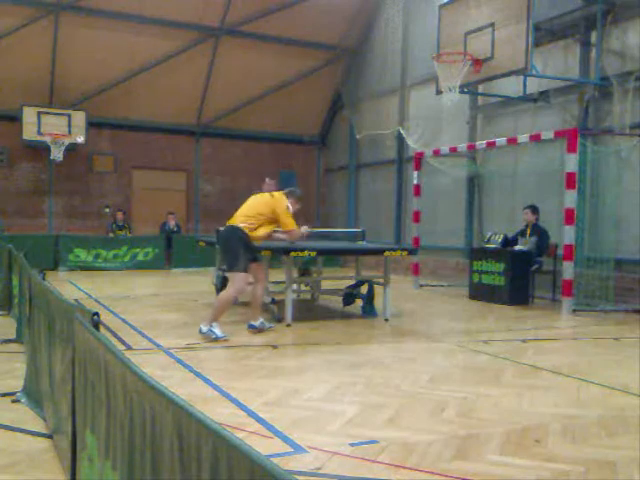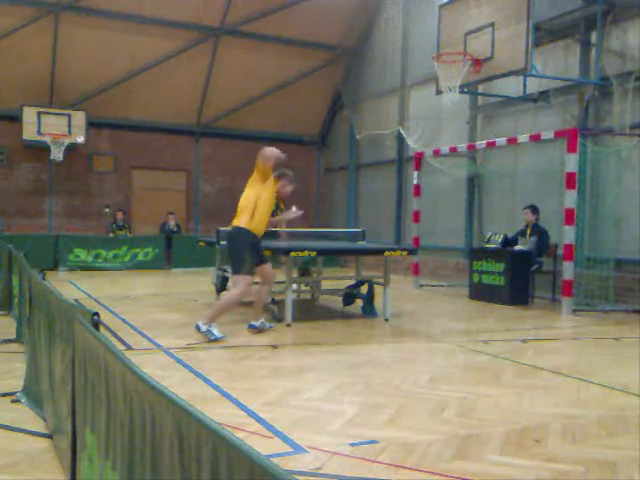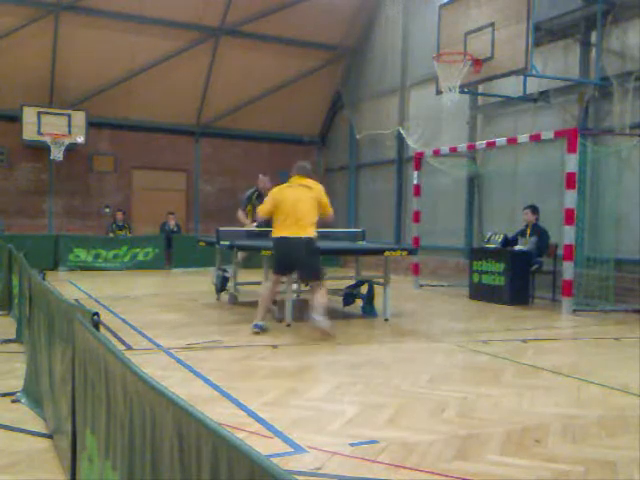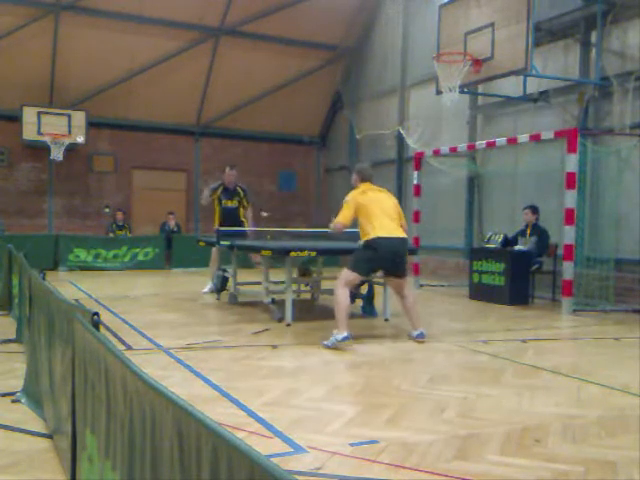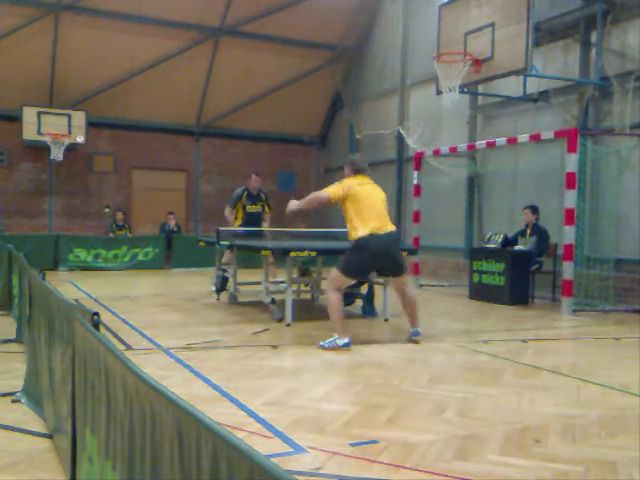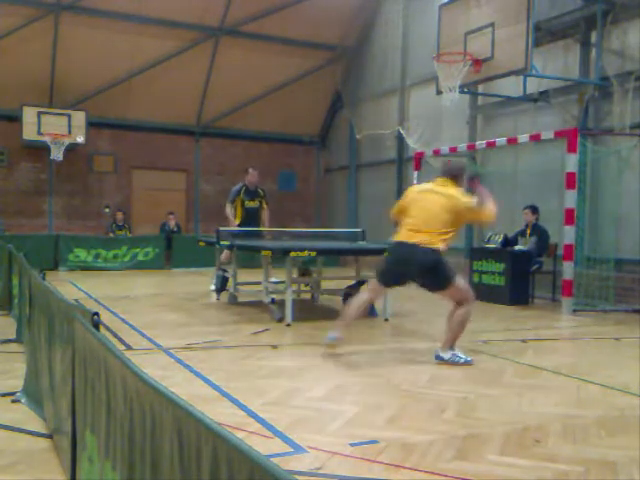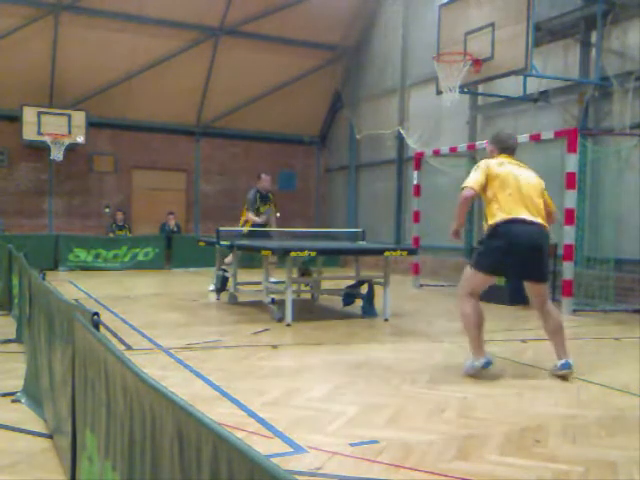
dt=0.7s
person 1, frame 1
left shoulder: (270, 199)
right shoulder: (283, 203)
right elbow: (294, 235)
left wrist: (281, 237)
right wrist: (303, 231)
left hip: (239, 238)
right hip: (235, 238)
left knee: (261, 277)
right knee: (238, 285)
left ankle: (256, 321)
right ankle: (209, 325)
person 1, frame 2
left shoulder: (268, 190)
right shoulder: (261, 179)
right elbow: (266, 152)
left wrist: (284, 217)
right wrist: (277, 155)
left hip: (250, 239)
right hip: (242, 237)
left knee: (268, 277)
right knee: (242, 289)
left ankle: (256, 321)
right ankle: (206, 324)
person 1, frame 3
left shoulder: (278, 191)
right shoulder: (317, 189)
left elbow: (260, 216)
right elbow: (329, 217)
left wrist: (264, 205)
left hip: (282, 243)
right hip: (305, 244)
left knee: (273, 283)
right knee: (318, 289)
left ankle: (259, 322)
right ankle: (318, 314)
person 1, frame 4
left shoulder: (355, 195)
right shoulder: (388, 195)
left elbow: (340, 225)
right elbow: (404, 227)
left wrist: (331, 227)
left hip: (377, 245)
right hip: (399, 243)
left knee: (342, 285)
right knee: (403, 289)
left ankle: (341, 333)
right ankle: (417, 331)
person 1, frame 5
left shoulder: (347, 185)
right shoulder: (378, 190)
left elbow: (321, 197)
left wrist: (298, 205)
left hip: (366, 244)
right hip: (390, 240)
left knee: (334, 287)
right knee: (402, 286)
left ankle: (341, 338)
right ankle: (415, 330)
person 1, frame 6
left shoulder: (415, 190)
right shoulder: (461, 201)
left elbow: (395, 217)
right elbow: (490, 216)
right wrist: (484, 195)
left hip: (399, 251)
right hip: (427, 258)
left knee: (369, 292)
right knee: (465, 299)
left ankle: (336, 333)
right ankle: (446, 351)
person 1, frame 7
left shoulder: (487, 165)
right shoulder: (531, 174)
left elbow: (468, 193)
right elbow: (552, 216)
left wrist: (457, 224)
left hip: (506, 234)
right hip: (536, 235)
left knee: (467, 292)
right knee: (543, 302)
left ankle: (479, 356)
right ankle: (563, 361)
